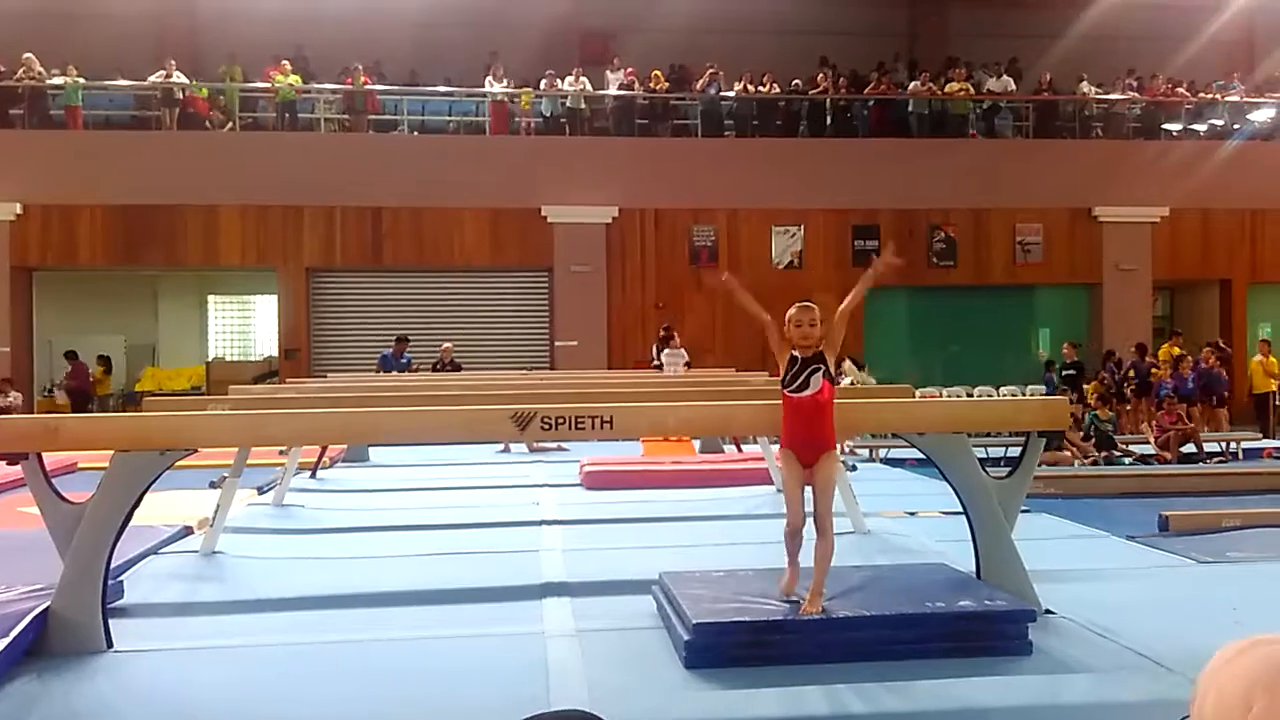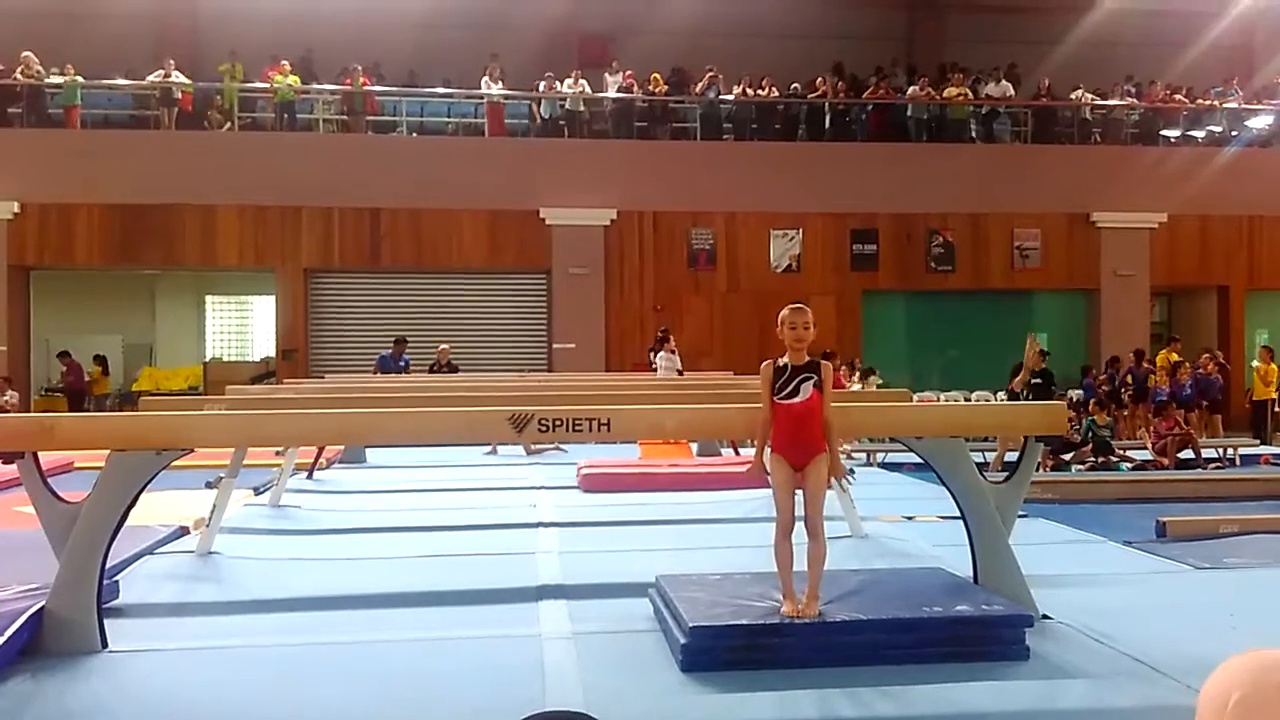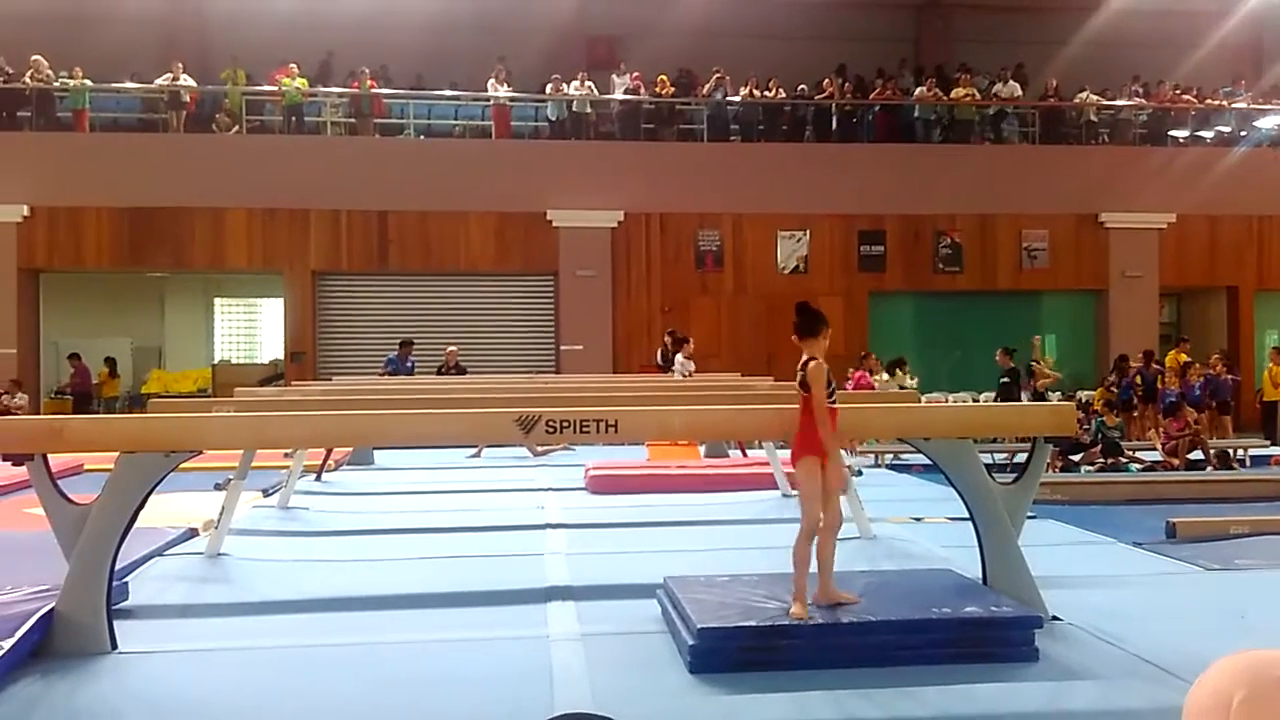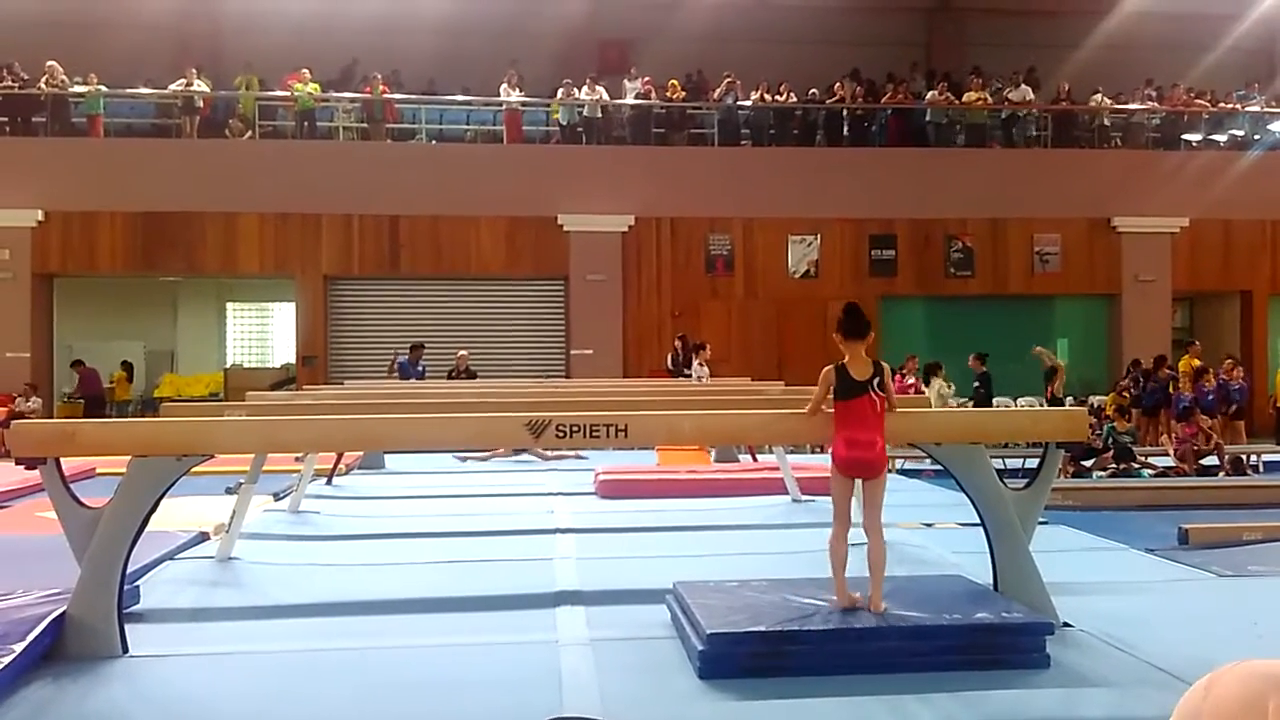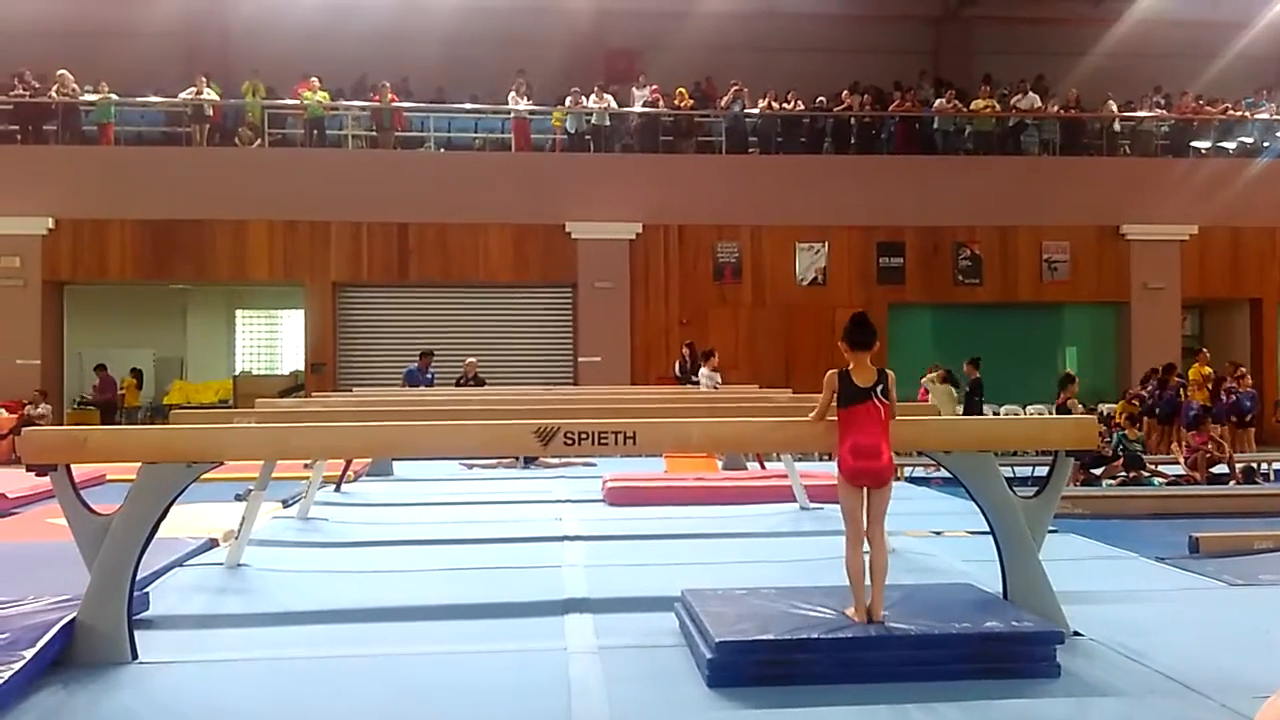
dt=0.7s
person 1, frame 1
left shoulder: (829, 353)
right shoulder: (783, 353)
left elbow: (846, 311)
right elbow: (764, 319)
left wrist: (874, 271)
right wrist: (736, 288)
left hip: (825, 450)
right hip: (791, 450)
left knee: (824, 522)
right knee: (794, 518)
left ankle: (816, 590)
right ankle: (793, 566)
person 1, frame 2
left shoulder: (823, 369)
right shoulder: (769, 369)
left elbow: (826, 417)
right elbow: (767, 417)
left wrist: (836, 458)
right wrist: (758, 456)
left hip: (815, 454)
right hip: (781, 454)
left knee: (814, 524)
right knee: (784, 524)
left ankle: (813, 595)
right ankle: (788, 595)
person 1, frame 3
left shoulder: (805, 366)
right shoulder: (817, 367)
right elbow: (821, 417)
left wrist: (835, 456)
right wrist: (838, 461)
left hip: (817, 452)
right hip: (810, 453)
left knee: (834, 520)
right knee: (811, 525)
left ankle: (825, 589)
right ankle: (799, 597)
person 1, frame 4
left shoulder: (831, 373)
right shoulder: (883, 370)
left elbow: (812, 411)
right elbow: (892, 407)
left wrist: (813, 406)
left hip: (844, 456)
right hip: (875, 456)
left knee: (840, 524)
right knee: (874, 526)
left ankle: (842, 592)
right ankle: (876, 598)
person 1, frame 5
left shoulder: (835, 378)
right shoulder: (887, 377)
left elbow: (818, 417)
left wrist: (814, 413)
left hip: (851, 466)
right hip: (882, 465)
left knee: (854, 537)
right knee: (877, 534)
left ankle: (860, 608)
right ankle: (876, 605)
